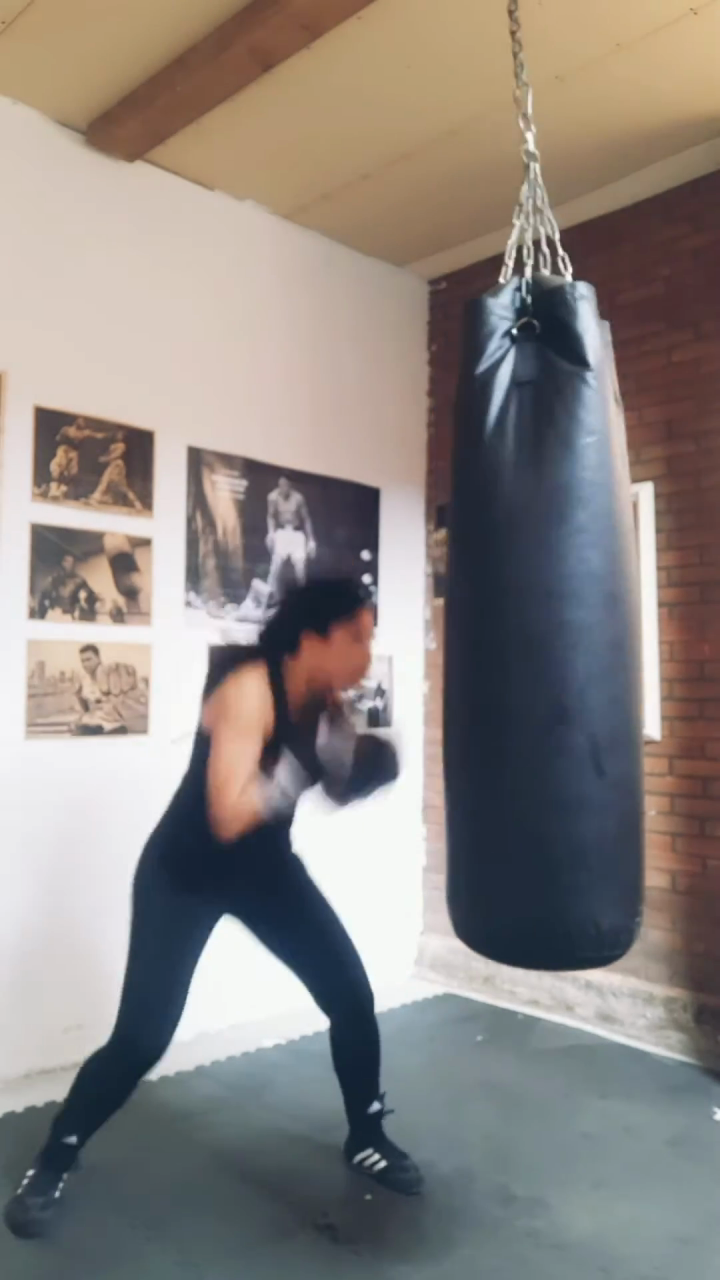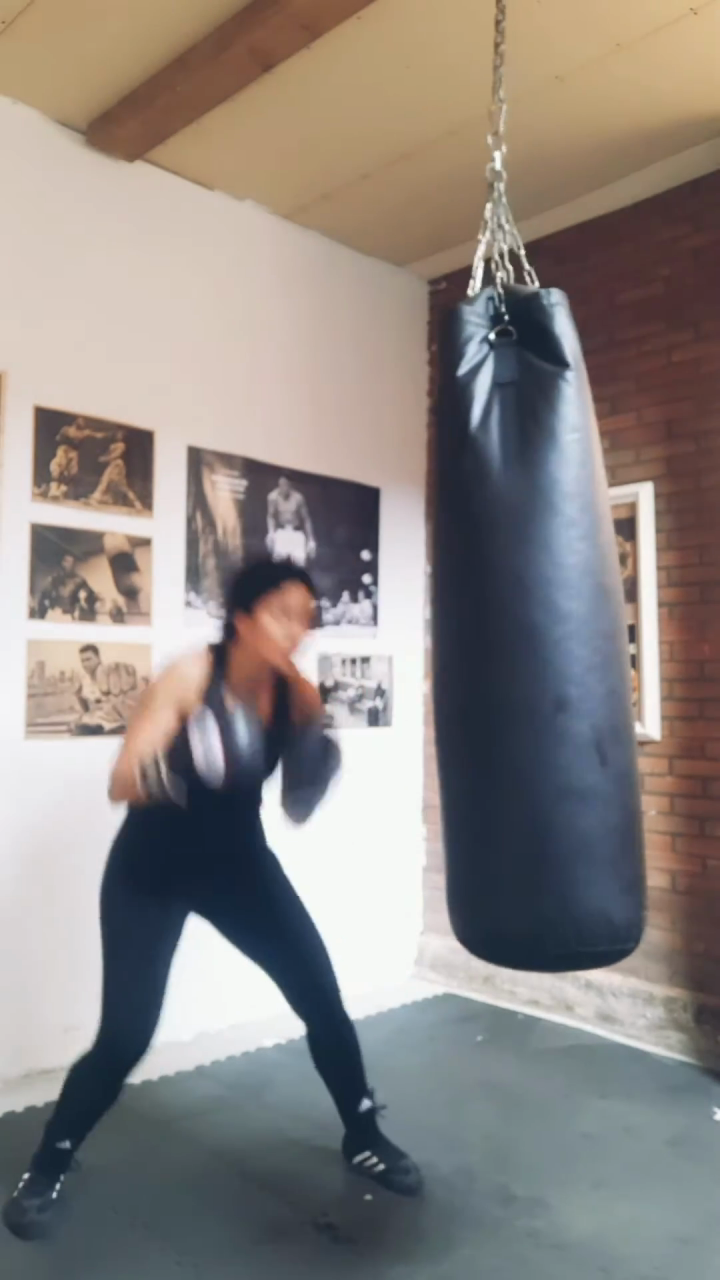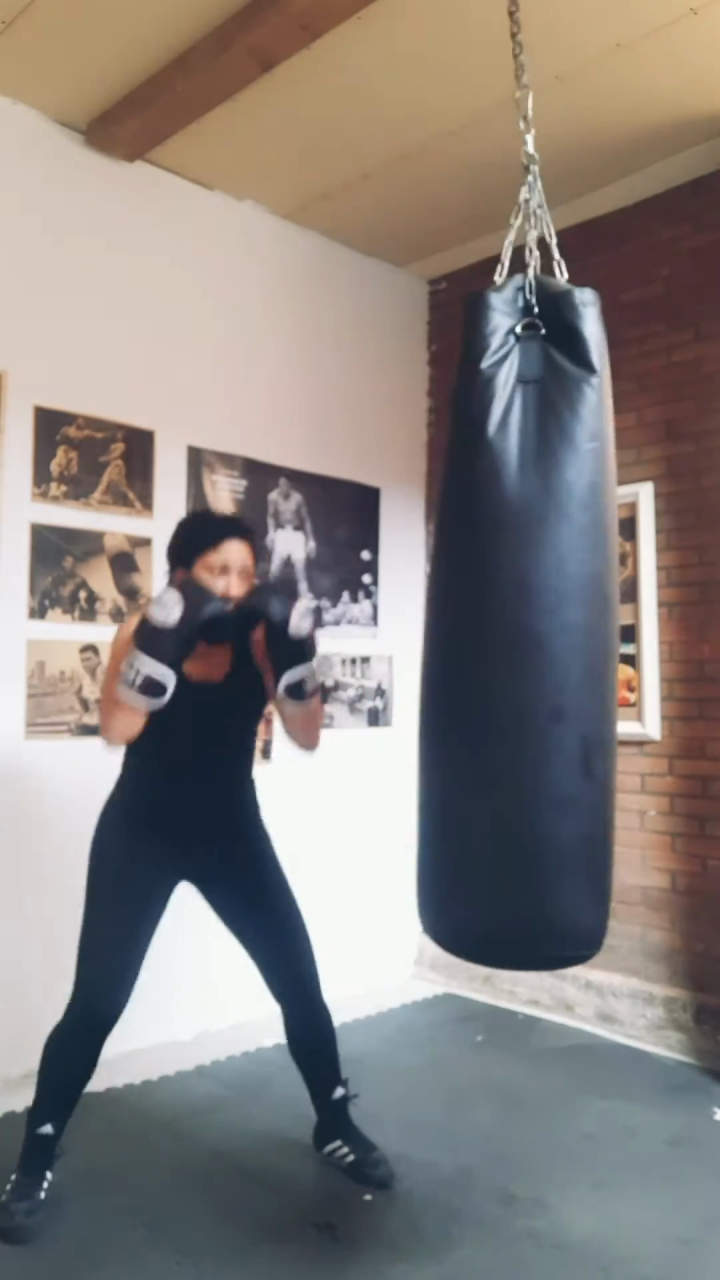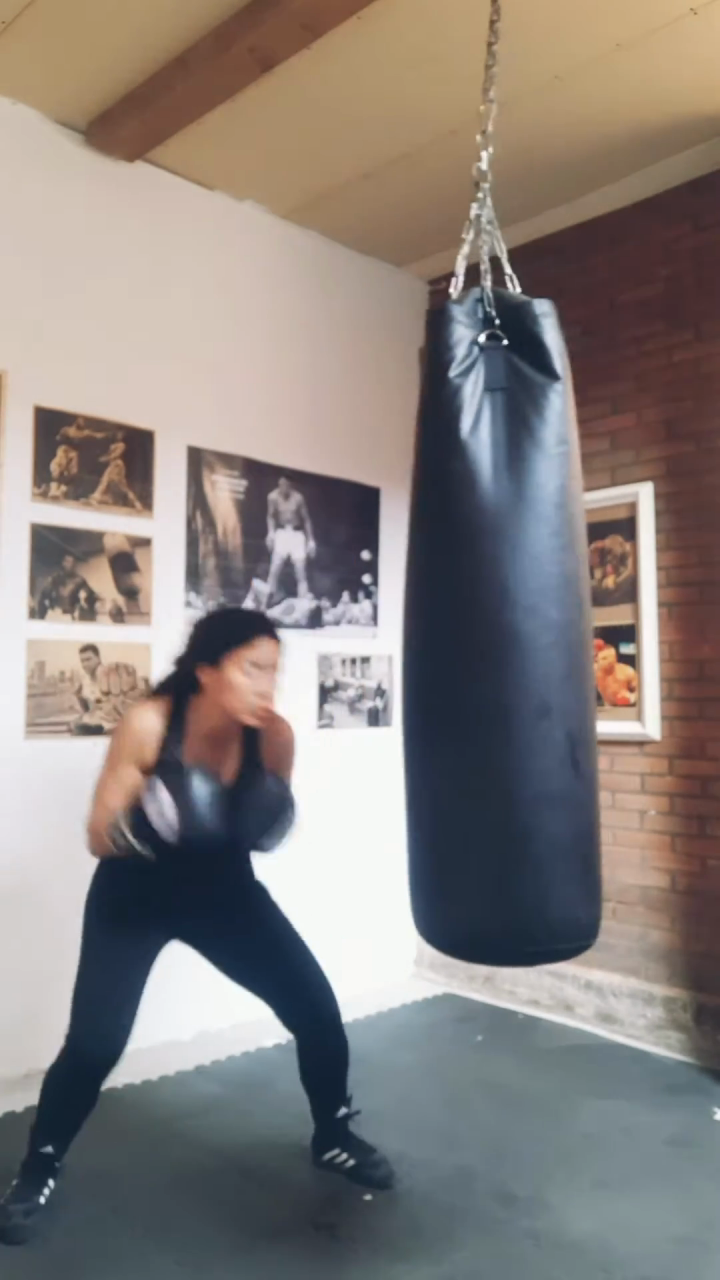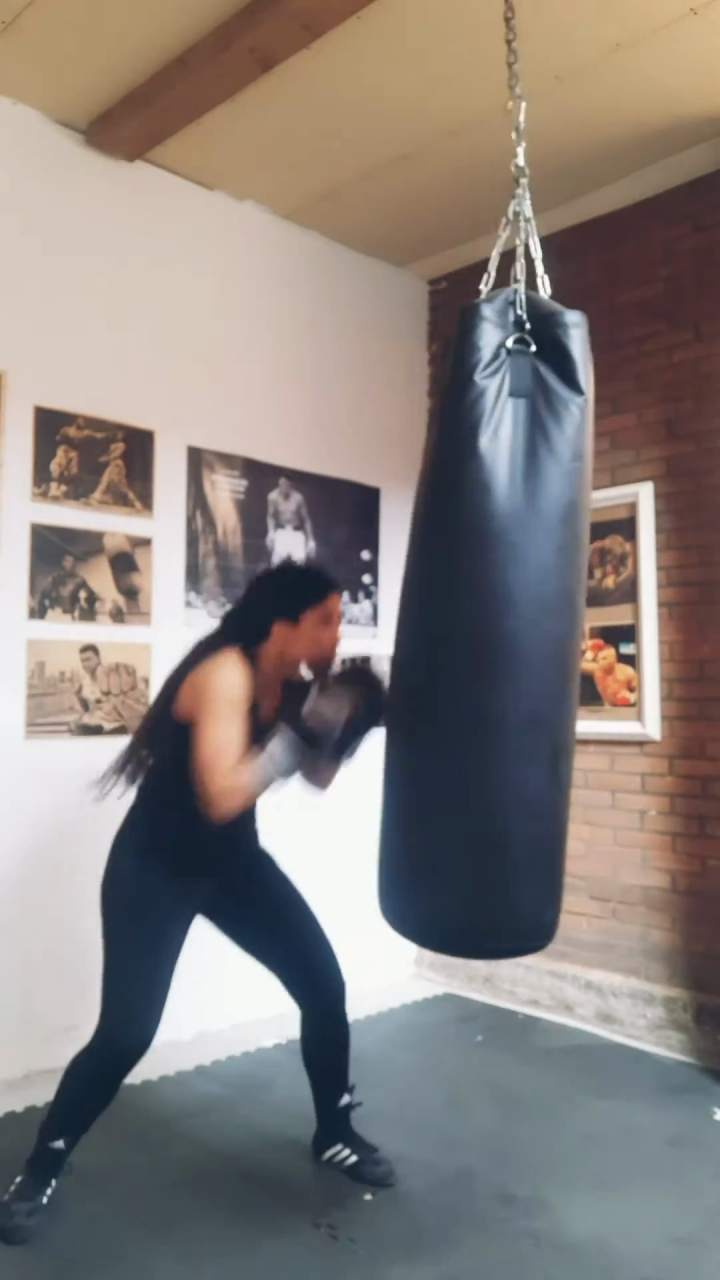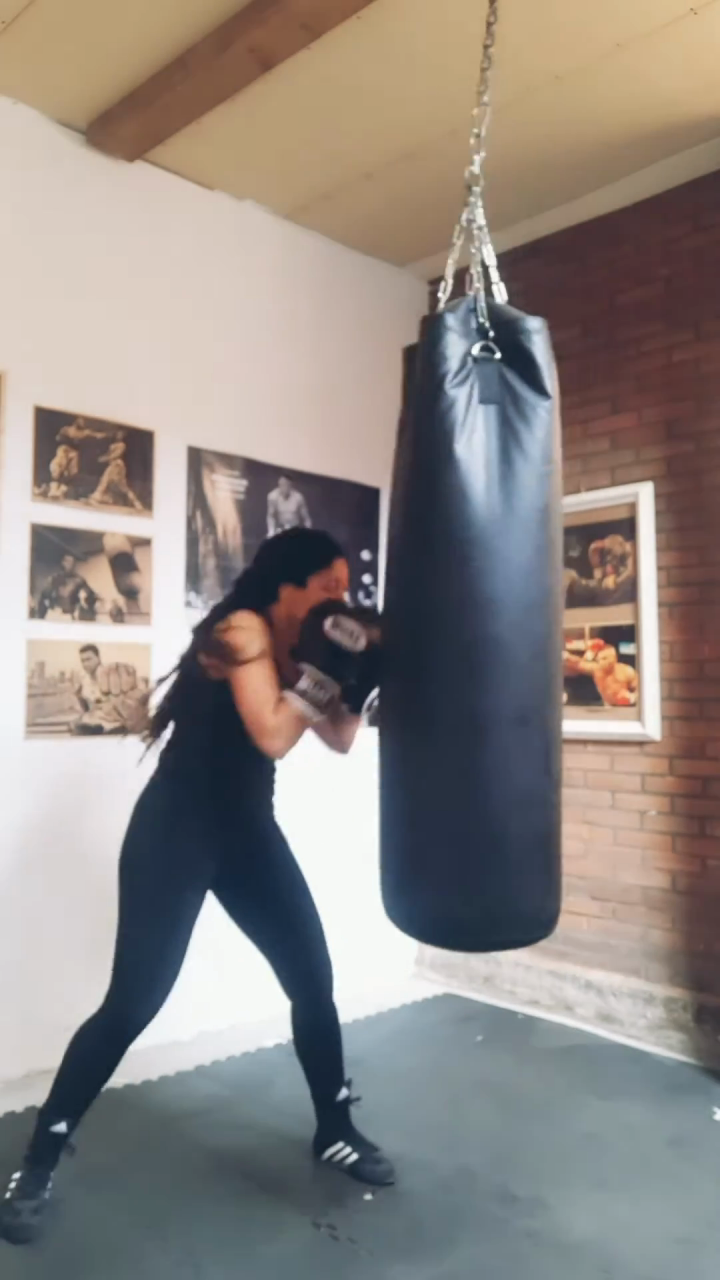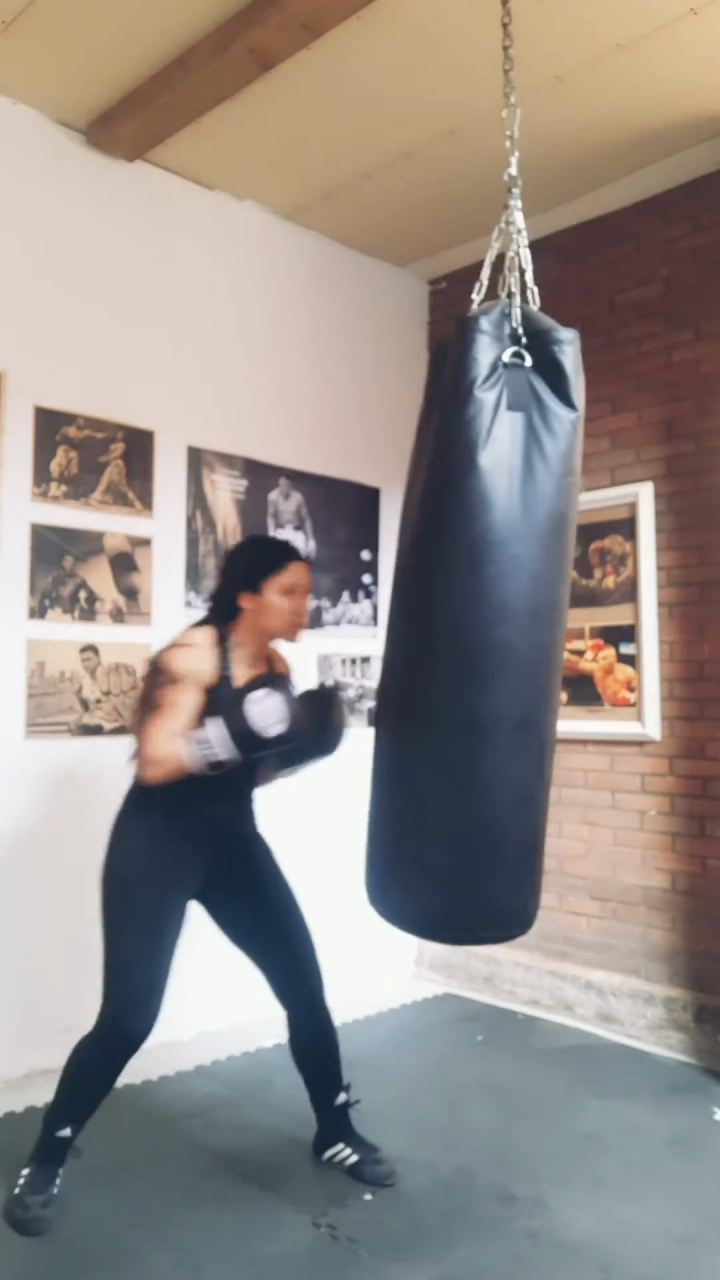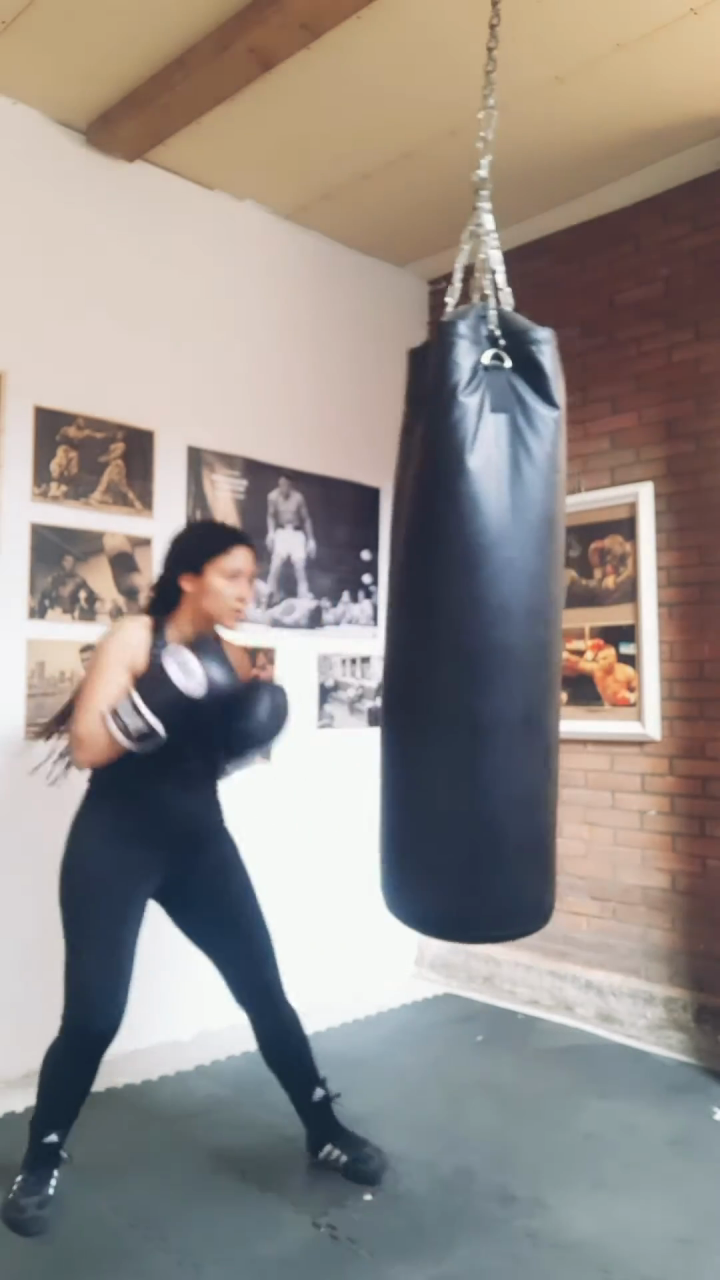
dt=0.2s
person 1, frame 1
left shoulder: (324, 698)
right shoulder: (248, 689)
right elbow: (230, 817)
left wrist: (349, 769)
right wrist: (312, 764)
left hip: (267, 867)
right hip: (183, 874)
left knee: (352, 996)
right knee: (142, 1038)
left ankle: (367, 1138)
right ankle: (54, 1162)
person 1, frame 2
left shoulder: (297, 692)
right shoulder: (187, 680)
left elbow: (295, 809)
right elbow: (122, 787)
left wrist: (308, 786)
right wrist: (187, 765)
left hip: (239, 864)
right hip: (147, 872)
left knee: (323, 1001)
right knee: (125, 1041)
left ankle: (363, 1137)
person 1, frame 3
left shoulder: (262, 635)
right shoulder: (147, 630)
left elbow: (308, 736)
right elbow: (119, 728)
left wrist: (295, 655)
right wrist: (157, 639)
left hip: (232, 834)
right hip: (140, 834)
left knee: (299, 984)
right knee: (96, 1003)
left ankle: (336, 1127)
person 1, frame 4
left shoulder: (272, 734)
right shoulder: (150, 725)
right elbow: (99, 839)
right wrist: (147, 826)
left hip: (225, 893)
right hip: (131, 902)
left knee: (318, 1012)
right knee: (95, 1045)
left ankle: (333, 1136)
person 1, frame 5
left shoulder: (288, 682)
right shoulder: (223, 674)
left elbow: (318, 776)
right elbow: (222, 799)
left wrist: (339, 726)
right wrist: (303, 731)
left hip: (233, 861)
right hip: (154, 866)
left knee: (326, 986)
right knee: (126, 1033)
left ankle: (335, 1133)
person 1, frame 6
left shoulder: (301, 646)
right shoulder: (245, 633)
left elbow: (341, 737)
right elbow: (272, 737)
left wrist: (357, 672)
right wrist: (327, 668)
left hip: (248, 829)
right hip: (176, 829)
left knee: (313, 979)
right knee: (132, 1003)
left ankle: (335, 1131)
person 1, frame 7
left shoulder: (275, 669)
right shoulder: (196, 654)
right elbow: (155, 764)
right wrist: (239, 732)
left hip: (232, 840)
right hip: (156, 842)
left knee: (306, 987)
right knee: (128, 1017)
left ankle: (335, 1133)
person 1, frame 8
left shoulder: (224, 655)
right shoulder: (134, 639)
right elbow: (85, 746)
left wrist: (250, 730)
right wrist: (162, 692)
left hip: (197, 840)
right hip: (114, 842)
left knee: (264, 990)
right knee: (93, 1015)
left ankle: (324, 1130)
